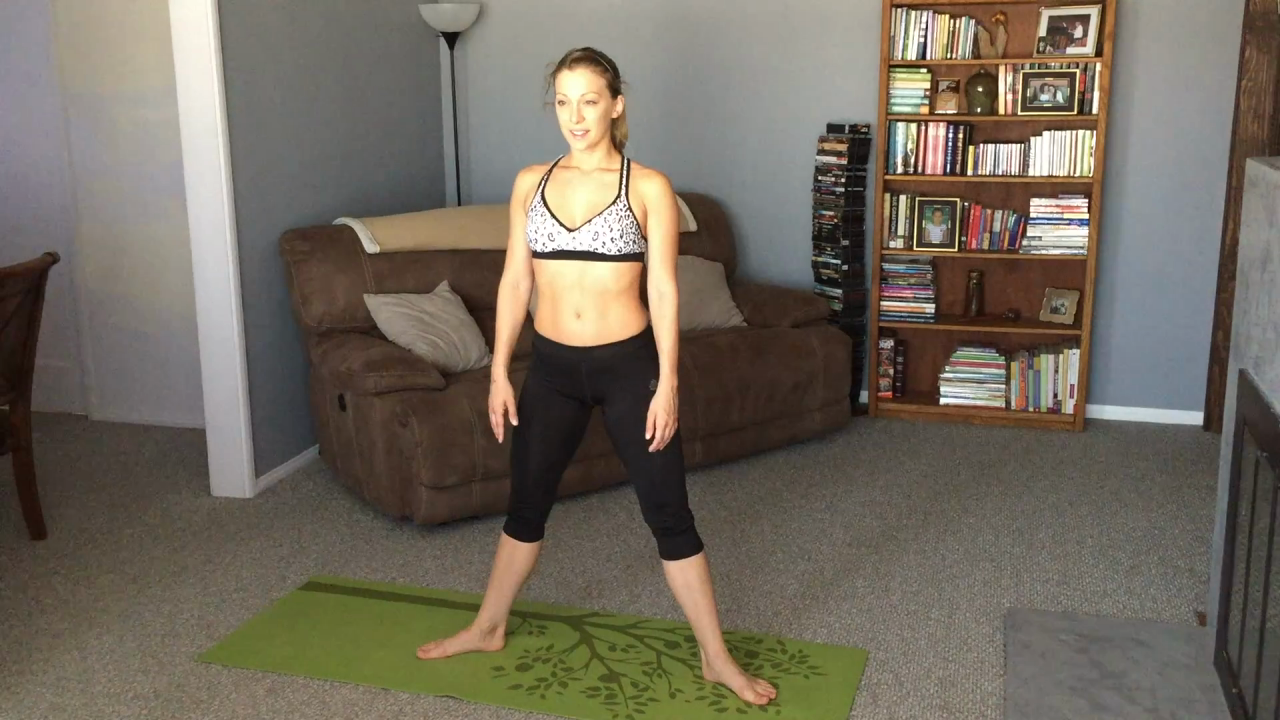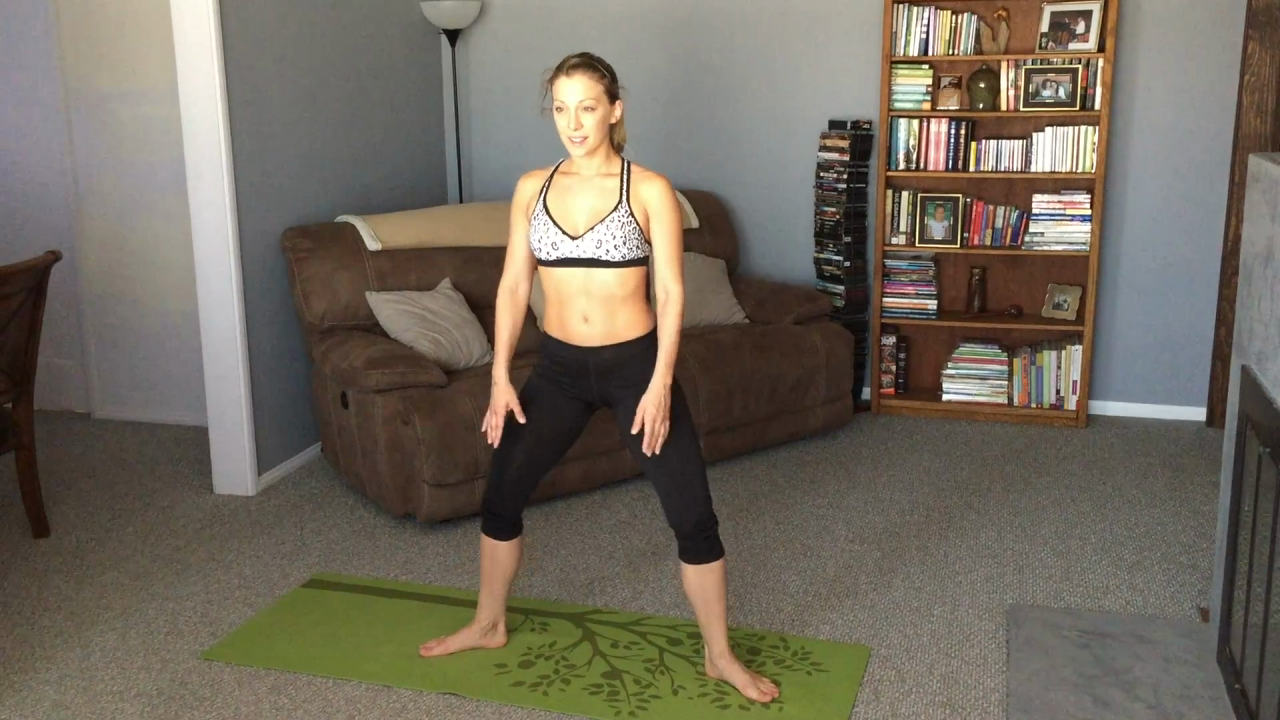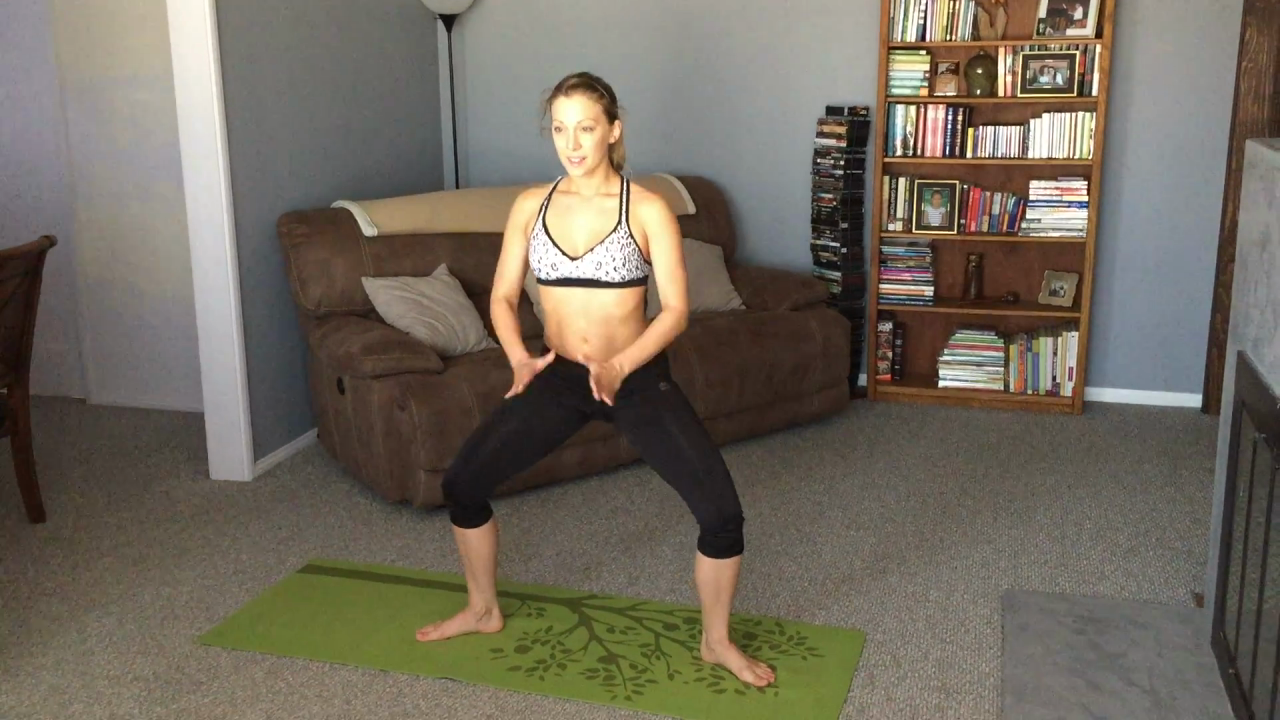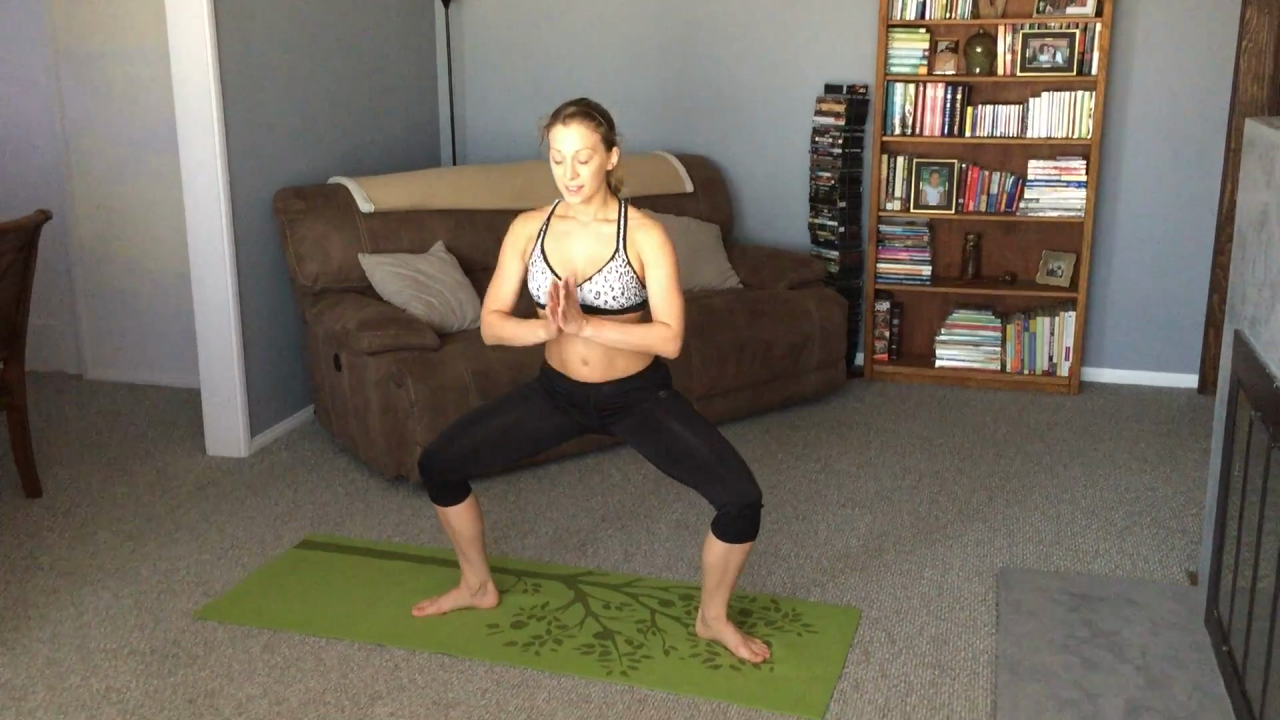
dt=0.4s
person 1, frame 1
left shoulder: (649, 187)
right shoulder: (531, 182)
left elbow: (664, 289)
right elbow: (514, 282)
left wrist: (668, 383)
right wrist: (499, 371)
left hip: (629, 365)
right hip: (552, 367)
left knee: (668, 513)
right knee: (527, 503)
left ankle: (716, 658)
right ankle: (488, 628)
person 1, frame 2
left shoulder: (650, 189)
right shoulder: (531, 188)
left elbow: (672, 293)
right elbow: (512, 286)
left wrist: (660, 386)
right wrist: (500, 378)
left hip: (636, 366)
right hip: (558, 367)
left knee: (692, 517)
right knee: (501, 497)
left ankle: (720, 656)
right ankle: (488, 624)
person 1, frame 3
left shoulder: (648, 209)
right shoulder: (530, 205)
left elbow: (675, 310)
right elbow: (502, 297)
left wrist: (619, 363)
right wrist: (520, 356)
left hip: (638, 381)
right hip: (556, 380)
left knee: (722, 512)
right knee: (462, 485)
left ankle: (716, 641)
right ankle: (482, 610)
person 1, frame 4
left shoulder: (645, 234)
right shoulder: (528, 229)
left elbow: (671, 339)
right elbow: (490, 323)
left wrist: (585, 324)
right wrist: (545, 328)
left hip: (638, 395)
right hip: (556, 391)
left knee: (741, 499)
right knee: (438, 465)
left ankle: (713, 617)
right ankle: (476, 585)
